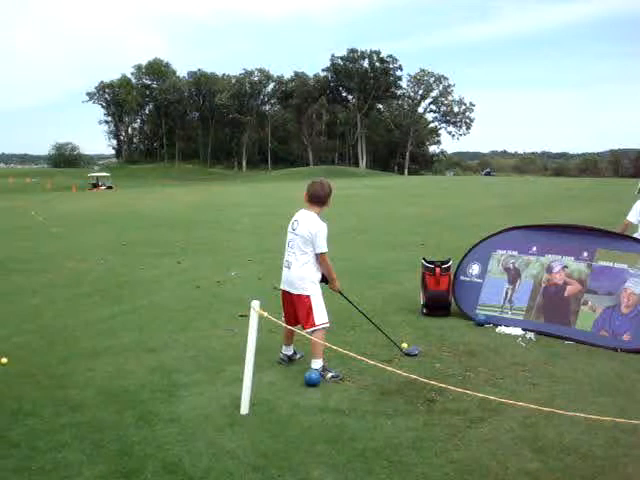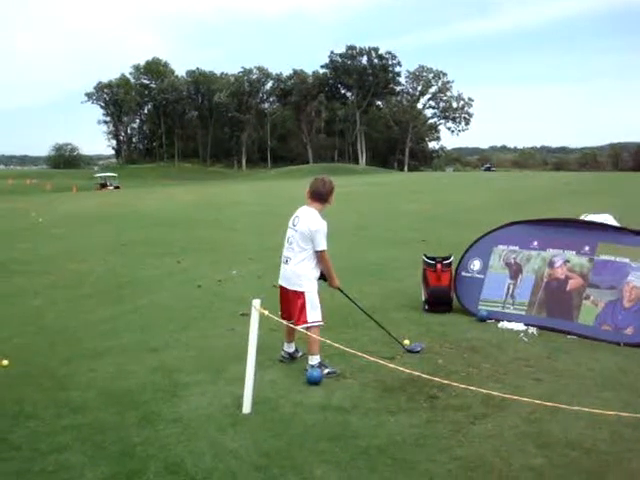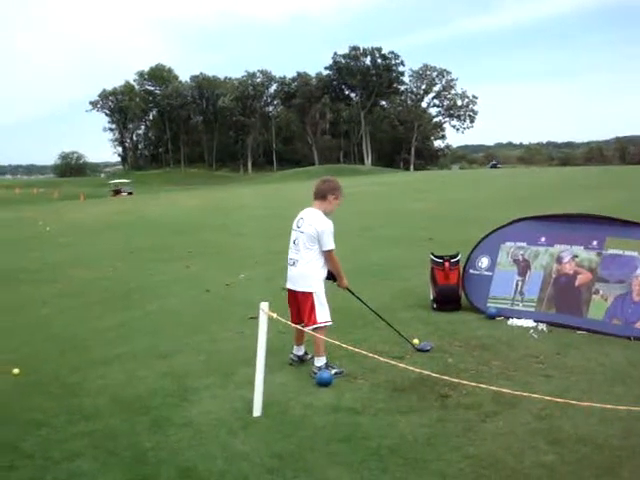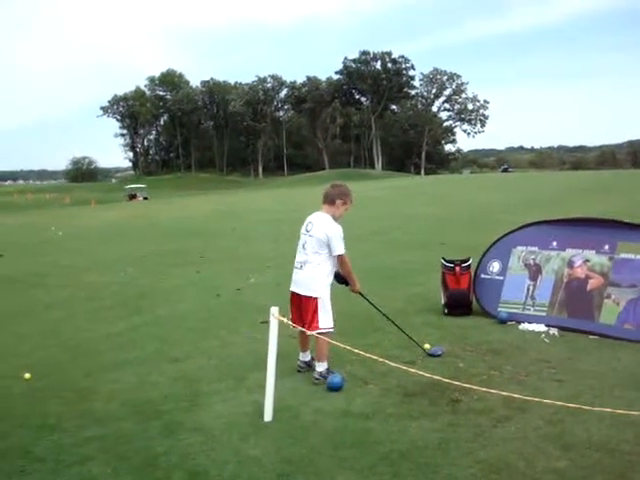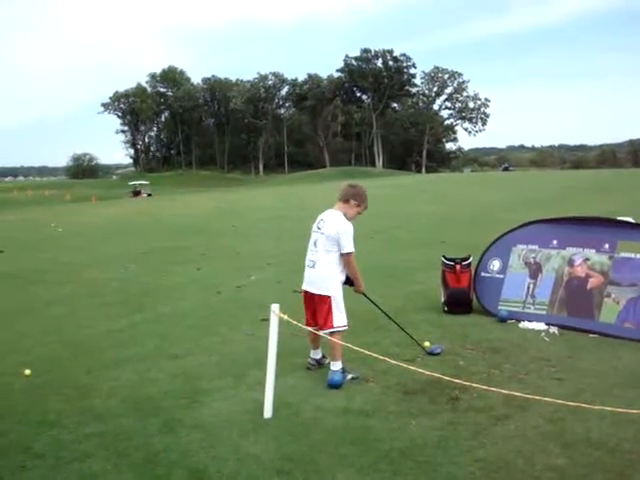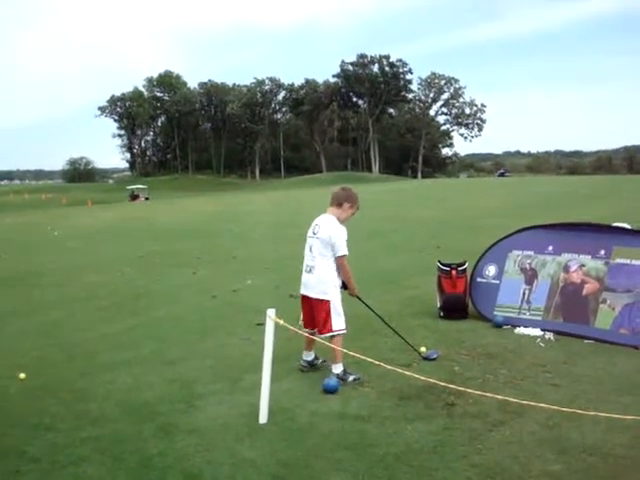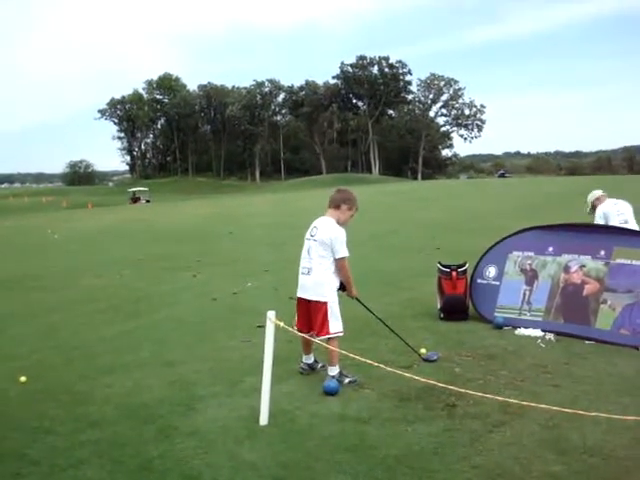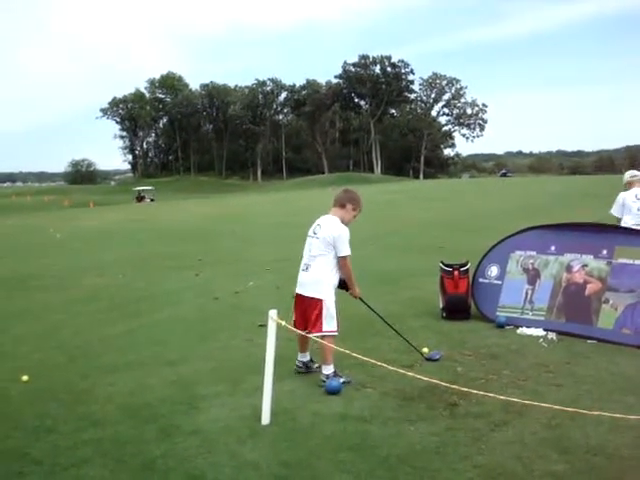
dt=0.7s
person 1, frame 1
left shoulder: (297, 217)
right shoulder: (318, 226)
right elbow: (322, 259)
left wrist: (326, 276)
right wrist: (333, 280)
left hip: (289, 278)
right hip: (305, 283)
left knee: (292, 320)
right knee: (318, 325)
left ankle: (287, 352)
right ankle: (317, 367)
person 1, frame 2
left shoulder: (298, 213)
right shoulder: (318, 223)
right elbow: (322, 256)
left wrist: (325, 273)
right wrist: (332, 278)
left hip: (287, 275)
right hip: (303, 279)
left knee: (291, 317)
right knee: (312, 322)
left ankle: (288, 350)
right ankle: (314, 363)
person 1, frame 3
left shoulder: (302, 215)
right shoulder: (324, 223)
right elbow: (330, 256)
left wrist: (328, 271)
right wrist: (341, 278)
left hip: (295, 277)
right hip: (310, 280)
left knee: (300, 320)
right knee: (319, 323)
left ankle: (298, 353)
right ankle: (320, 365)
person 1, frame 4
left shoulder: (310, 220)
right shoulder: (333, 228)
right elbow: (342, 261)
left wrist: (338, 273)
right wrist: (353, 283)
left hip: (299, 282)
right hip: (315, 285)
left knee: (304, 325)
right knee: (322, 328)
left ankle: (304, 359)
right ankle: (321, 370)
person 1, frame 5
left shoulder: (322, 217)
right shoulder: (344, 225)
right elbow: (348, 260)
left wrist: (347, 277)
right wrist: (358, 283)
left hip: (311, 280)
right hip: (327, 283)
left knee: (315, 323)
right knee: (336, 327)
left ankle: (315, 357)
right ankle: (336, 370)
person 1, frame 6
left shoulder: (316, 222)
right shoulder: (337, 229)
right elbow: (341, 263)
left wrist: (346, 284)
right wrist: (352, 287)
left hip: (308, 284)
right hip: (326, 287)
left knee: (312, 326)
right knee: (336, 330)
left ankle: (307, 358)
right ankle: (338, 371)
person 1, frame 7
left shoulder: (315, 225)
right shoulder: (336, 231)
right elbow: (341, 266)
left wrist: (343, 285)
right wrist: (351, 288)
left hip: (305, 287)
right hip: (323, 290)
left knee: (307, 330)
right knee: (332, 333)
left ankle: (307, 362)
right ankle: (334, 373)
person 1, frame 8
left shoulder: (318, 223)
right shoulder: (340, 229)
right elbow: (344, 264)
left wrist: (343, 282)
right wrist: (353, 287)
left hip: (304, 283)
right hip: (321, 287)
left knee: (304, 326)
right knee: (327, 330)
left ankle: (302, 361)
right ankle: (328, 372)
